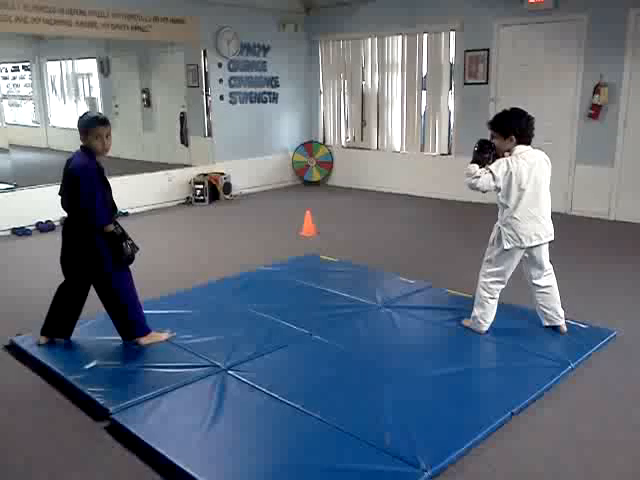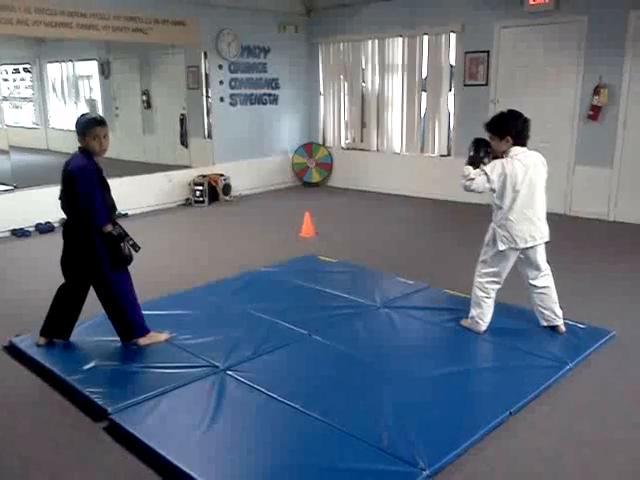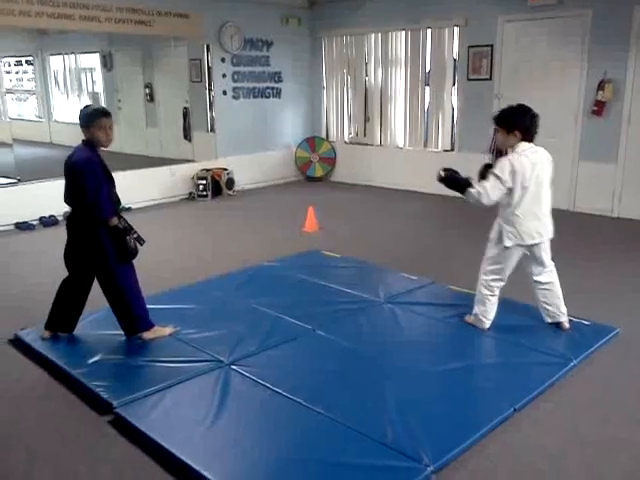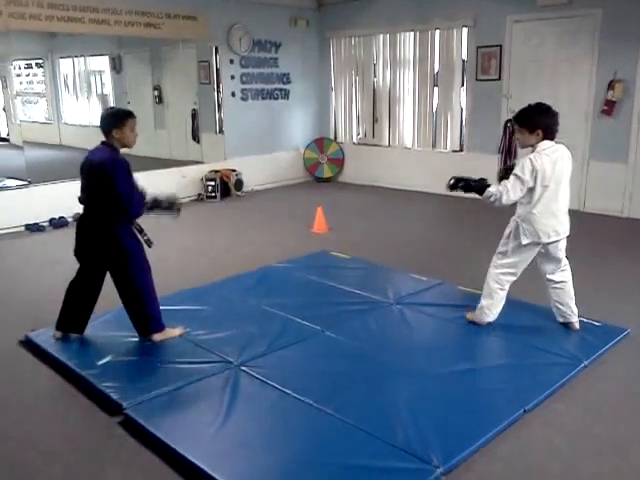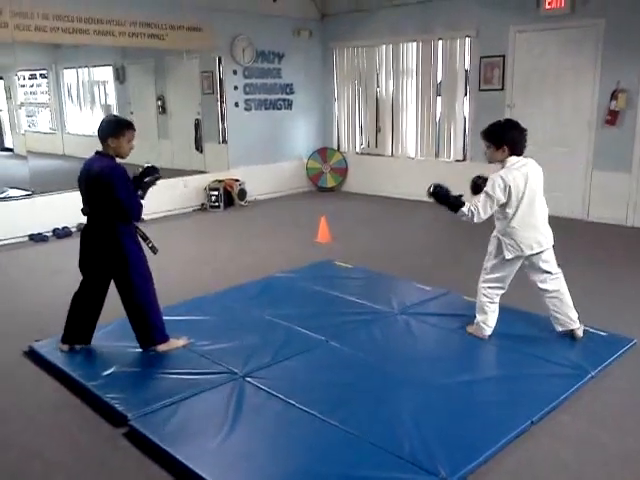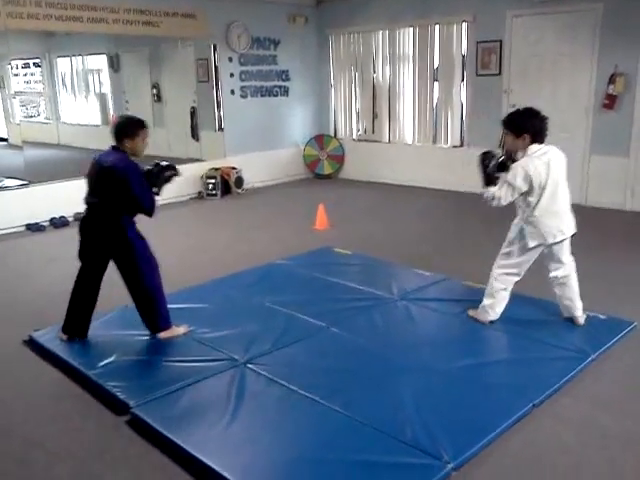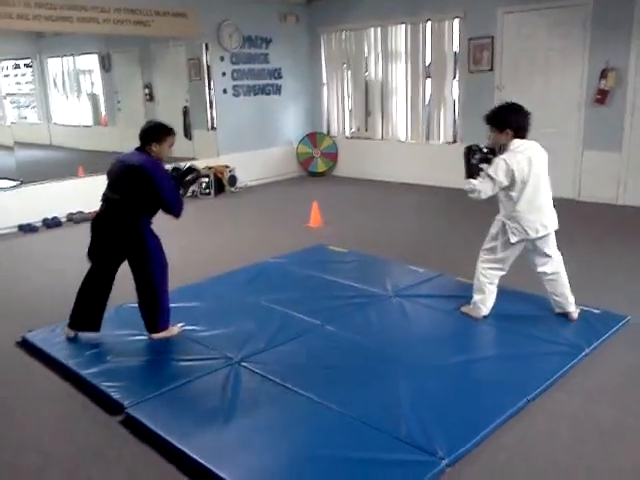
dt=0.4s
person 1, frame 1
left shoulder: (76, 161)
right shoulder: (87, 167)
right elbow: (95, 210)
right wrist: (114, 233)
left hip: (76, 233)
right hip: (91, 237)
left knee: (74, 283)
right knee: (118, 282)
left ankle: (50, 333)
right ankle: (140, 332)
person 1, frame 2
left shoulder: (75, 163)
right shoulder: (85, 168)
right elbow: (94, 211)
right wrist: (112, 234)
left hip: (76, 234)
right hip: (91, 238)
left knee: (75, 284)
right knee: (116, 283)
left ankle: (50, 333)
right ankle: (138, 333)
person 1, frame 3
left shoulder: (77, 156)
right shoulder: (90, 161)
right elbow: (100, 204)
right wrist: (118, 228)
left hip: (79, 227)
right hip: (95, 231)
left knee: (78, 277)
right knee: (121, 277)
left ankle: (54, 327)
right ankle: (143, 327)
person 1, frame 4
left shoulder: (93, 156)
right shoulder: (116, 162)
right elbow: (132, 206)
left wrist: (138, 198)
right wrist: (147, 201)
left hip: (90, 225)
right hip: (113, 230)
left knee: (87, 277)
right knee: (137, 276)
left ankle: (65, 326)
right ankle: (154, 329)
person 1, frame 5
left shoulder: (89, 166)
right shoulder: (114, 171)
right elbow: (132, 211)
left wrist: (134, 185)
right wrist: (141, 189)
left hip: (94, 235)
right hip: (116, 238)
left knee: (91, 287)
right knee: (138, 286)
left ankle: (71, 339)
right ankle: (157, 339)
person 1, frame 6
left shoulder: (101, 160)
right shoulder: (127, 166)
right elbow: (146, 205)
left wrist: (144, 181)
right wrist: (153, 185)
left hip: (92, 225)
right hip: (116, 228)
left knee: (88, 277)
right knee: (145, 273)
left ankle: (71, 329)
right ankle: (161, 326)
person 1, frame 7
left shoulder: (122, 161)
right shoulder: (154, 168)
right elbow: (174, 208)
left wrist: (169, 181)
right wrist: (177, 186)
left hip: (105, 223)
right hip: (132, 227)
left knee: (99, 274)
right knee: (154, 272)
left ankle: (76, 325)
right ankle: (158, 327)
person 2, frame 1
left shoulder: (507, 165)
right shoulder: (543, 159)
left elbow: (475, 181)
left hip: (512, 232)
right hip: (539, 230)
left knee: (491, 277)
right knee: (542, 275)
left ankle: (479, 322)
right ankle: (557, 321)
person 2, frame 2
left shoulder: (501, 166)
right shoulder: (539, 160)
left elbow: (471, 183)
left wrist: (473, 163)
left hip: (507, 233)
right hip: (535, 231)
left knee: (487, 277)
right knee: (540, 276)
left ankle: (477, 321)
right ankle: (555, 321)
person 2, frame 3
left shoulder: (509, 163)
right shoulder: (544, 156)
left elbow: (486, 196)
left wrist: (460, 184)
right wrist: (495, 174)
left hip: (512, 230)
right hip: (539, 228)
left knee: (492, 274)
right knee: (544, 273)
left ankle: (481, 318)
right ankle: (559, 318)
person 2, frame 4
left shoulder: (531, 162)
right shoulder: (564, 154)
left elbow: (505, 196)
left wrist: (476, 186)
right wrist: (513, 178)
left hip: (530, 228)
right hip: (556, 226)
left knee: (502, 269)
right knee: (559, 272)
left ankle: (484, 313)
right ankle: (570, 318)
person 2, frame 5
left shoulder: (500, 178)
right shoulder: (534, 167)
left elbow: (477, 213)
left wrist: (450, 200)
right wrist: (487, 188)
left hip: (511, 242)
right hip: (538, 238)
left knee: (490, 284)
right knee: (552, 281)
left ankle: (482, 327)
right ankle: (572, 326)
person 2, frame 6
left shoulder: (523, 167)
right shoulder: (557, 155)
left elbow: (498, 198)
left hip: (532, 230)
right hip: (560, 225)
left knee: (505, 269)
right knee: (563, 269)
left ankle: (487, 312)
right ankle: (575, 313)
person 2, frame 7
left shoulder: (504, 162)
right shoulder: (538, 150)
left elbow: (478, 191)
left hip: (514, 224)
right hip: (542, 220)
left knee: (489, 263)
right knee: (551, 263)
left ankle: (478, 307)
right ankle: (568, 307)
